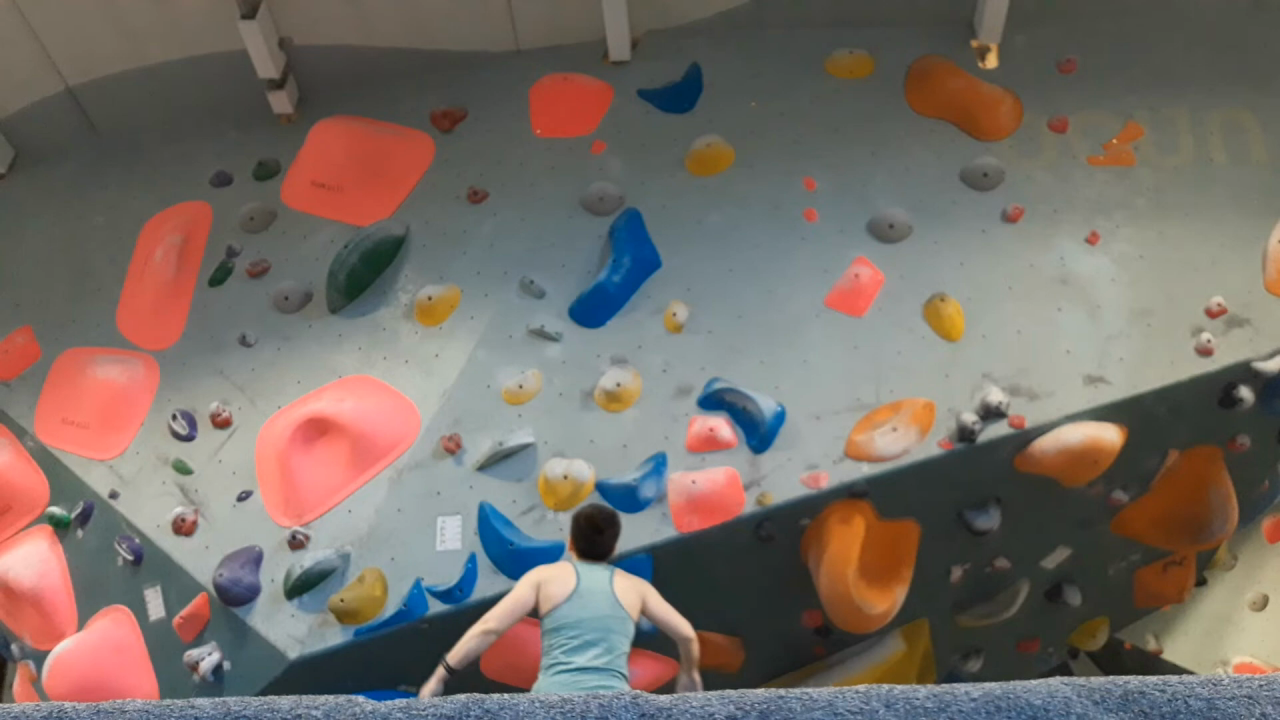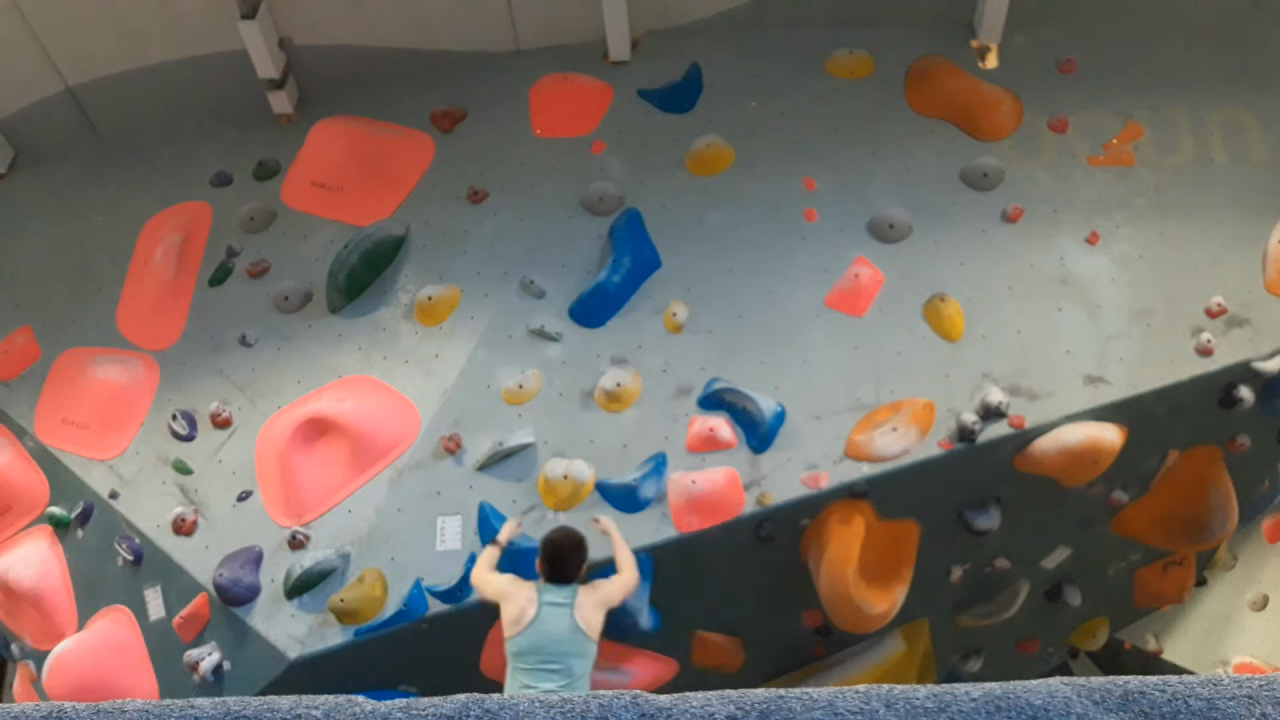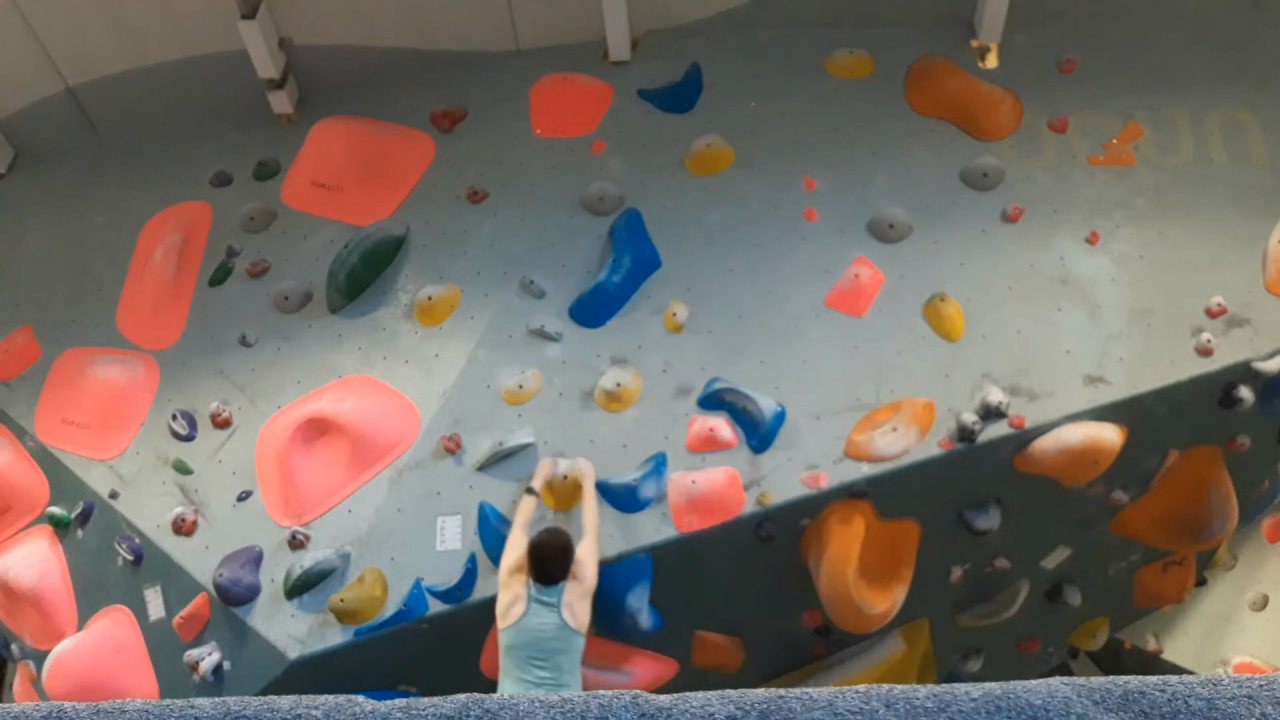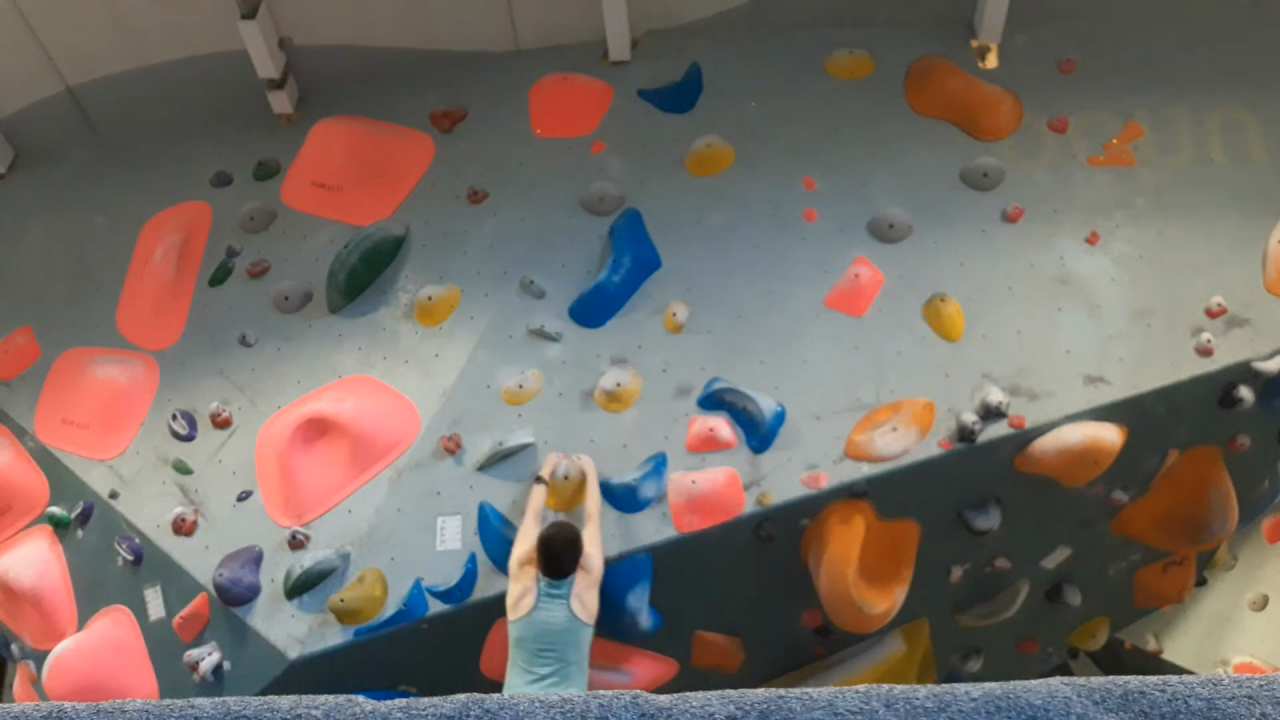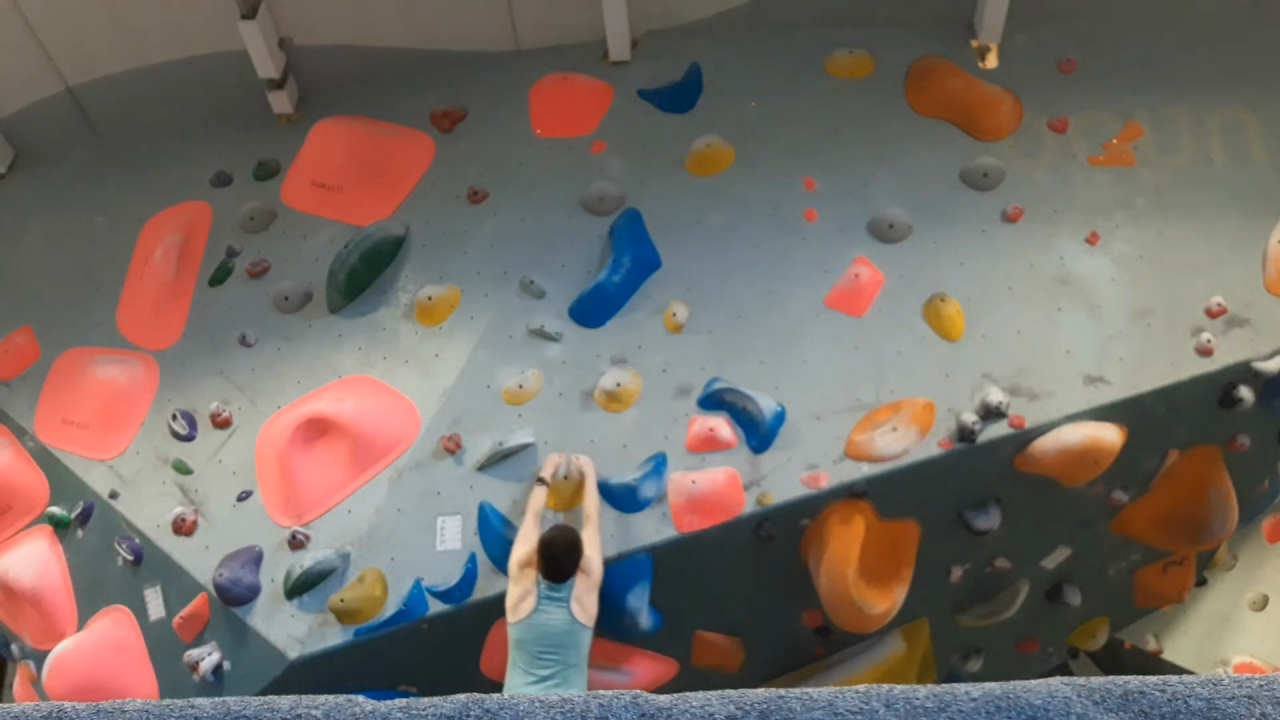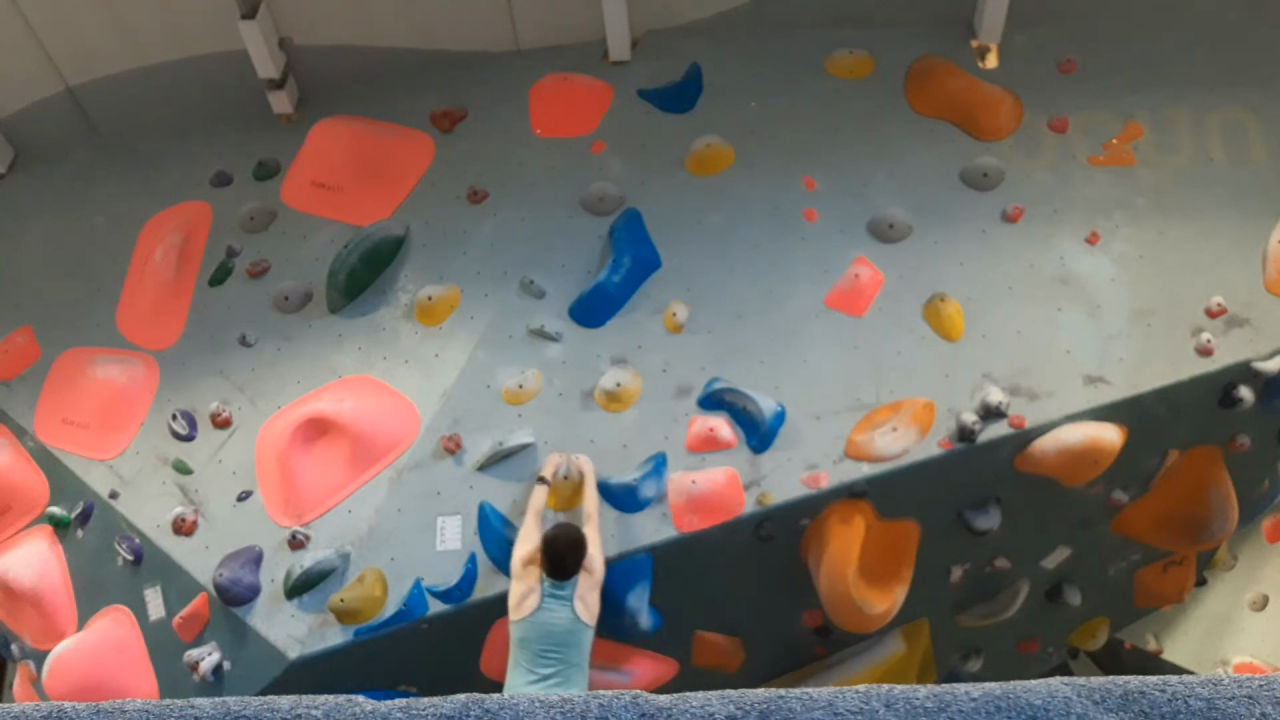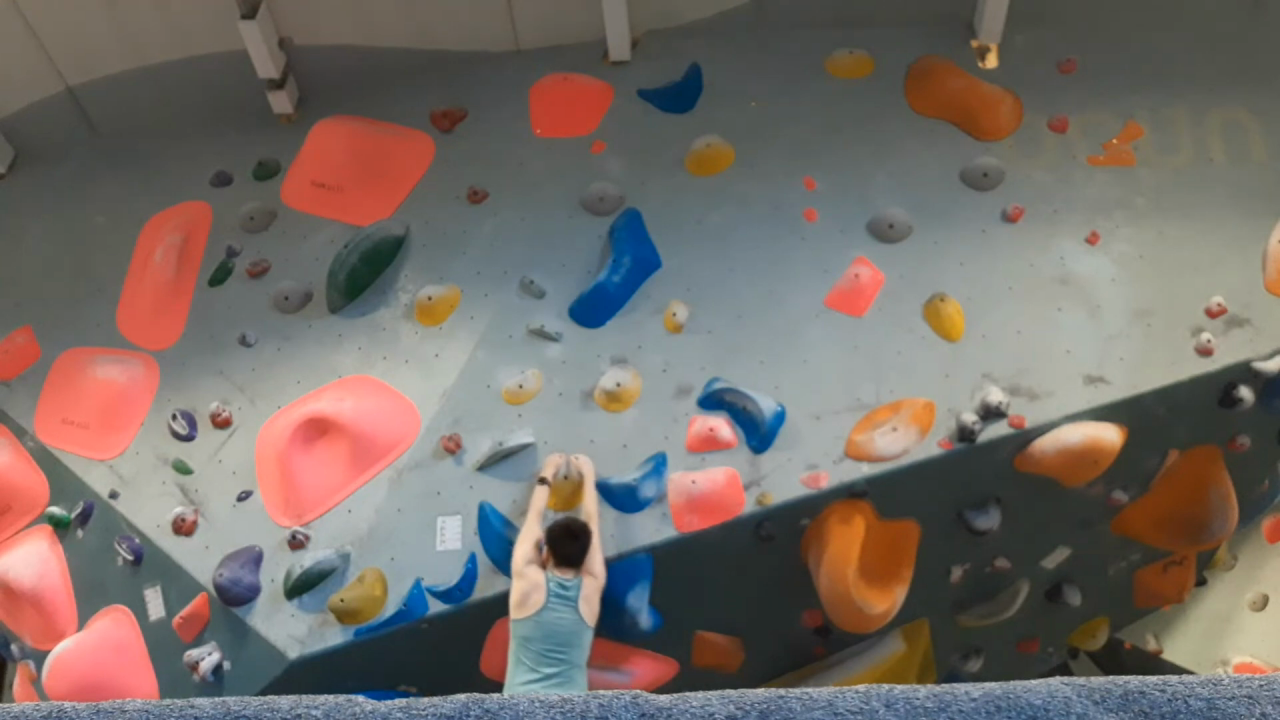
dt=0.5s
person 1, frame 1
left shoulder: (546, 577)
right shoulder: (634, 587)
left elbow: (490, 627)
right elbow: (687, 635)
left wrist: (442, 672)
right wrist: (689, 671)
person 1, frame 2
left shoulder: (514, 594)
right shoulder: (596, 599)
left elbow: (479, 574)
right elbow: (631, 575)
left wrist: (502, 537)
right wrist: (612, 530)
person 1, frame 3
left shoulder: (512, 589)
right shoulder: (578, 593)
left elbow: (519, 527)
right elbow: (590, 533)
left wrist: (537, 482)
right wrist: (588, 482)
person 1, frame 4
left shoulder: (522, 580)
right shoulder: (586, 585)
left elbow: (531, 517)
right elbow: (593, 520)
left wrist: (545, 473)
right wrist: (590, 472)
person 1, frame 5
left shoulder: (522, 584)
right shoulder: (585, 589)
left elbow: (532, 518)
right elbow: (591, 522)
left wrist: (546, 475)
right wrist: (589, 474)
person 1, frame 6
left shoulder: (525, 582)
right shoulder: (588, 588)
left elbow: (532, 517)
right elbow: (591, 521)
left wrist: (546, 474)
right wrist: (588, 473)
person 1, frame 7
left shoulder: (527, 580)
right shoulder: (592, 588)
left elbow: (533, 518)
right elbow: (591, 523)
left wrist: (546, 475)
right wrist: (588, 475)
